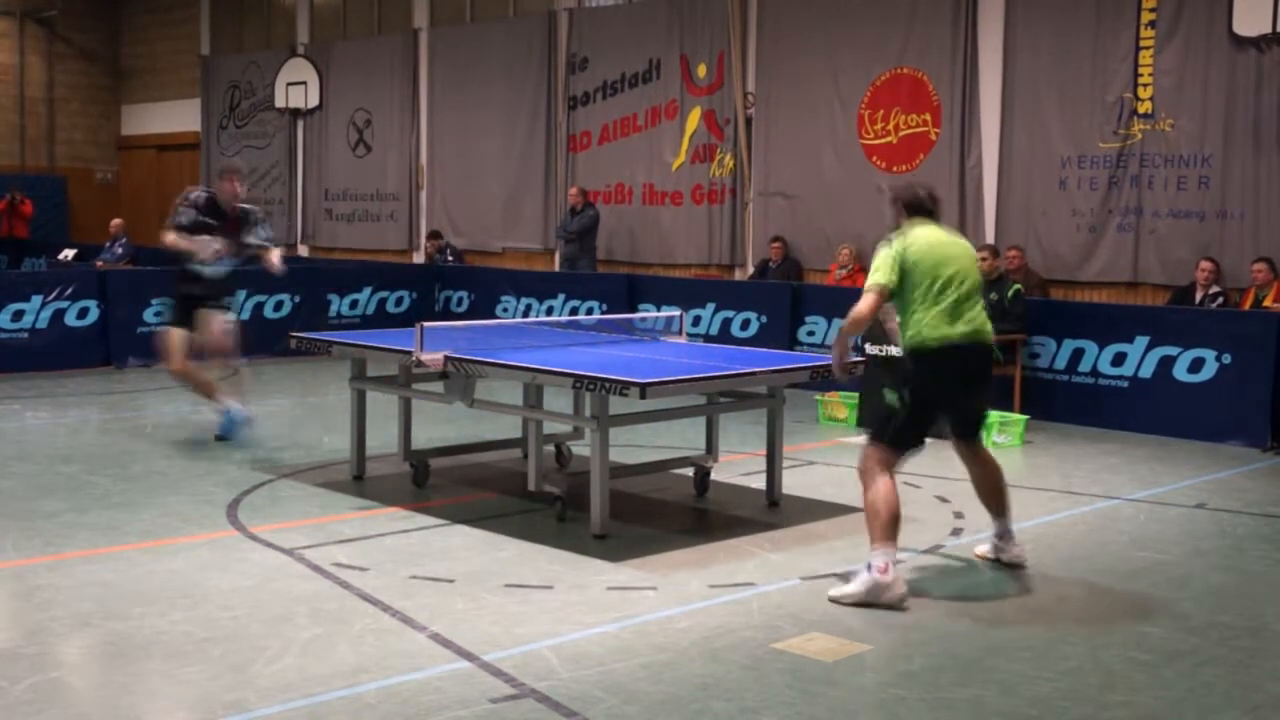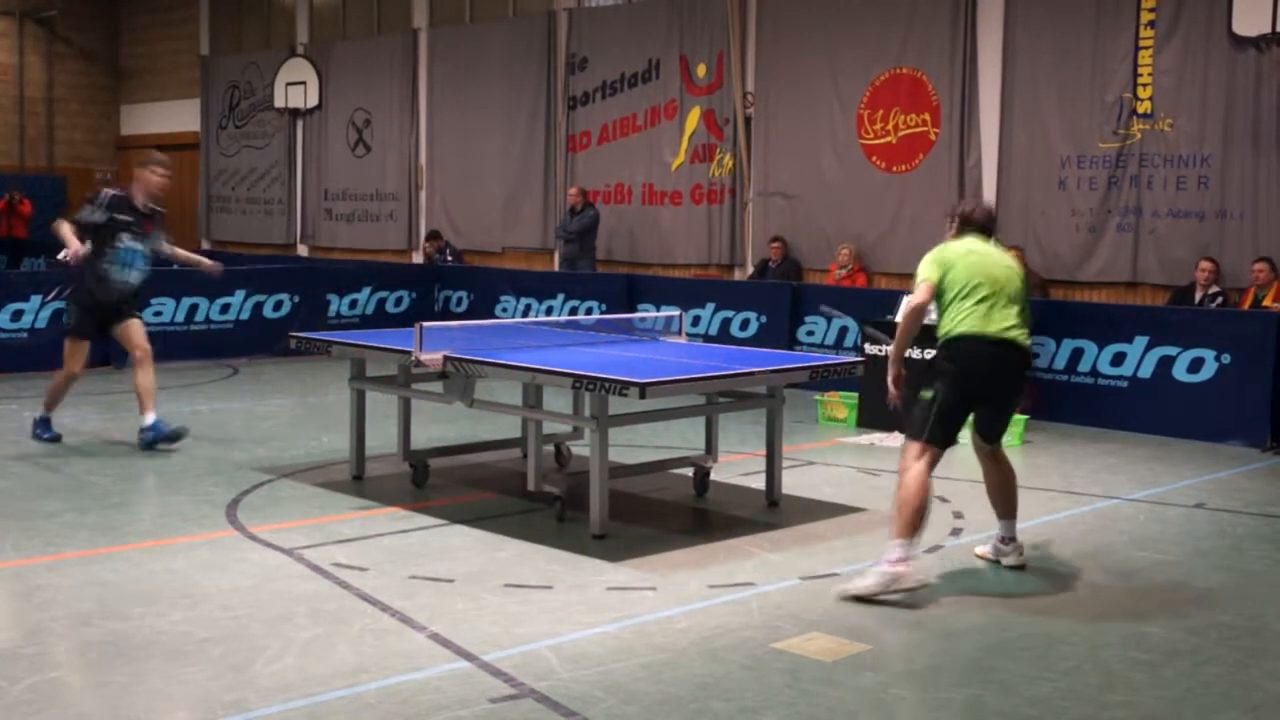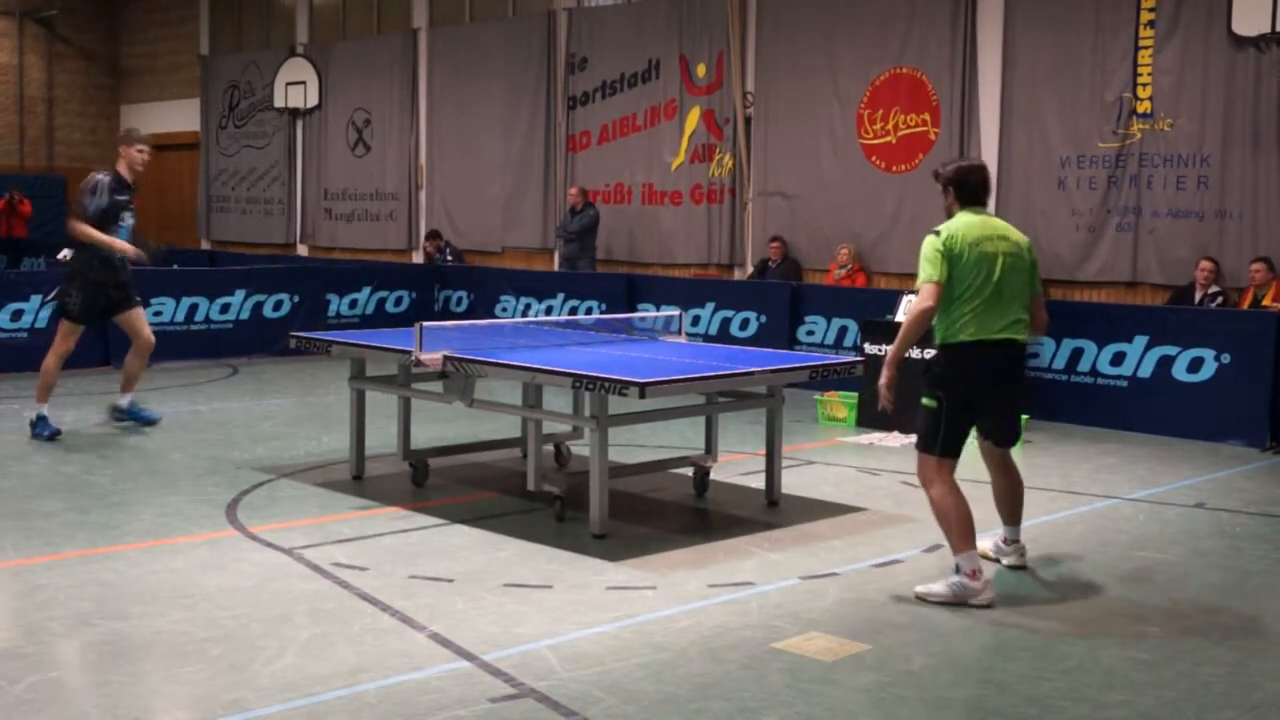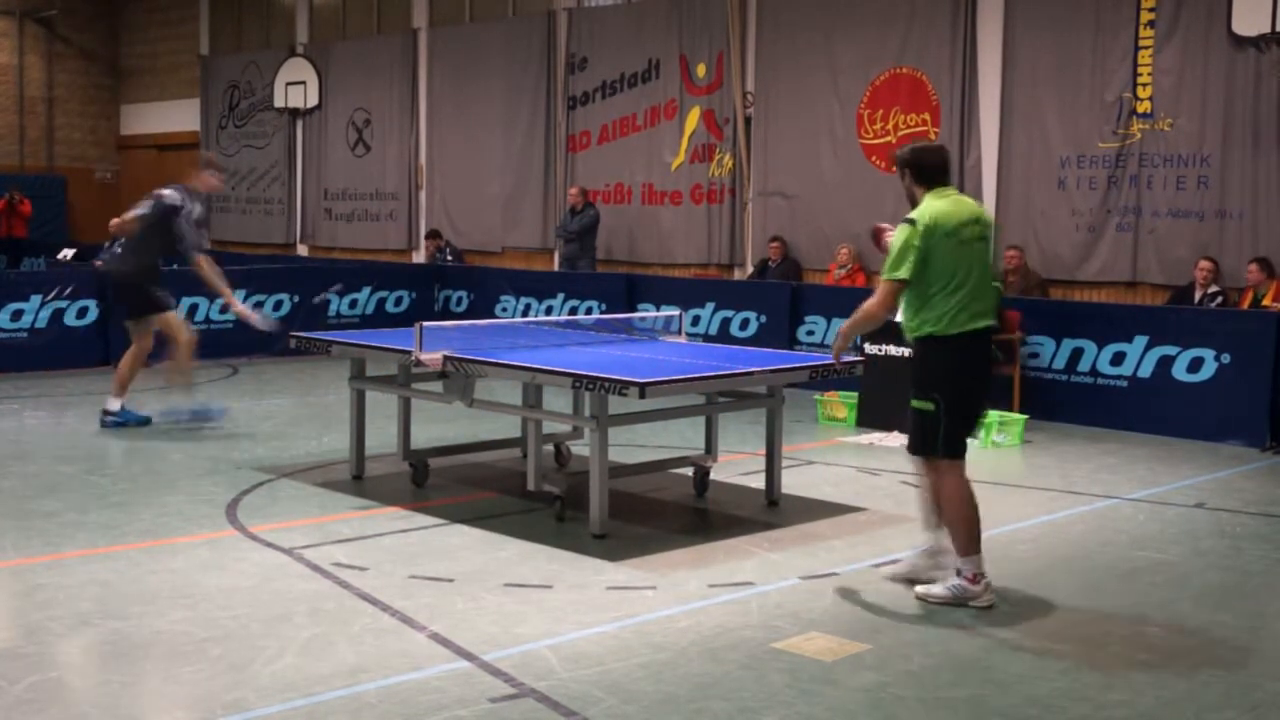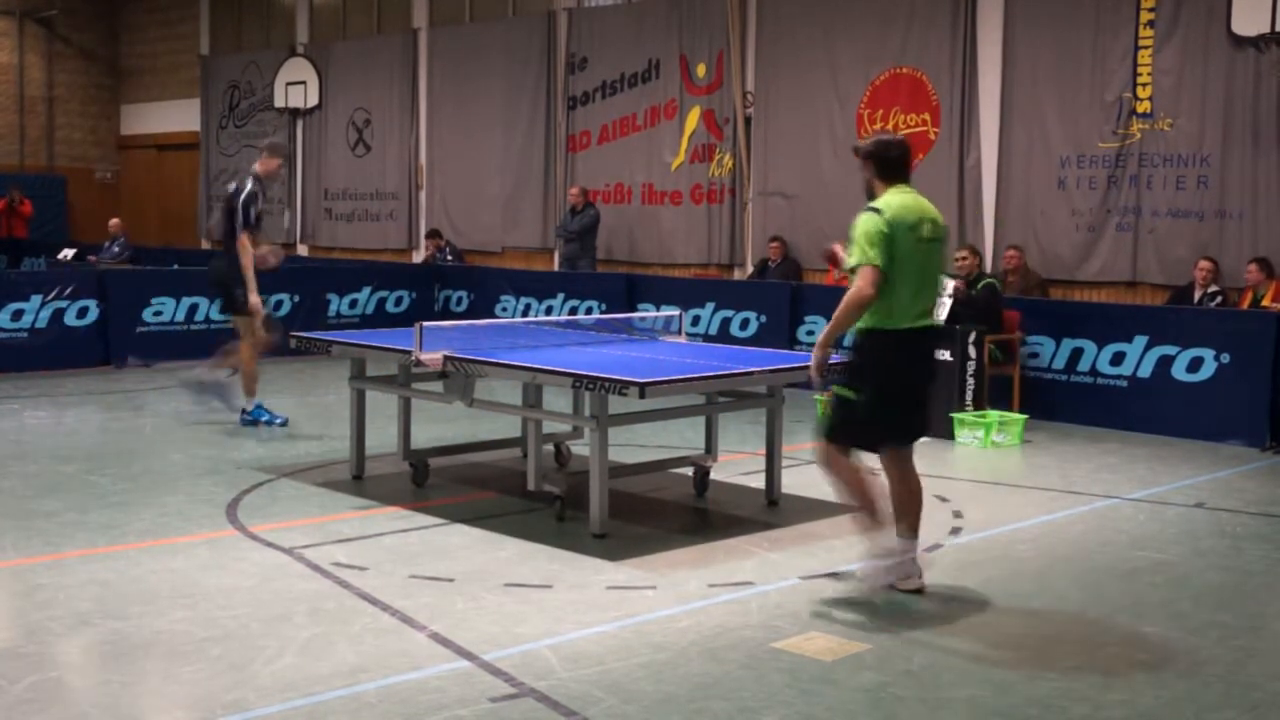
dt=0.4s
person 1, frame 1
left shoulder: (898, 246)
right shoulder: (962, 246)
left elbow: (864, 312)
left wrist: (841, 348)
left hip: (932, 359)
right hip: (976, 354)
left knee: (876, 463)
right knee: (970, 448)
left ankle: (882, 572)
right ankle: (1006, 541)
person 1, frame 2
left shoulder: (944, 253)
right shoulder: (1011, 264)
left elbow: (919, 302)
left wrist: (895, 361)
right wrist: (1013, 382)
left hip: (965, 352)
right hip: (1013, 357)
left knee: (917, 457)
right knee: (989, 446)
left ankle: (897, 562)
right ankle: (1008, 542)
person 1, frame 3
left shoulder: (943, 236)
right shoulder: (1018, 240)
left elbow: (926, 306)
right elbow: (1039, 318)
left wrist: (890, 362)
left hip: (962, 357)
right hip: (1010, 357)
left knee: (934, 470)
right knee: (997, 452)
left ankle: (970, 575)
right ankle: (1011, 543)
person 1, frame 4
left shoulder: (917, 223)
right shoulder: (978, 214)
left elbow: (883, 305)
left wrist: (844, 333)
left hip: (942, 350)
right hip: (977, 344)
left knee: (944, 466)
right knee: (942, 457)
left ankle: (972, 578)
right ankle: (934, 555)
person 1, frame 5
left shoulder: (877, 215)
right shoulder: (931, 215)
left elbow: (866, 291)
left wrist: (825, 340)
right wrist: (854, 261)
left hip: (884, 345)
right hip: (920, 343)
left knee: (834, 450)
right knee: (897, 455)
left ankle: (890, 551)
right ankle: (903, 562)
person 2, frame 1
left shoulder: (249, 216)
right shoulder: (196, 200)
left elbow: (267, 249)
right elbow: (169, 239)
left wrist: (273, 259)
right wrist: (196, 246)
left hip: (214, 294)
right hip: (185, 293)
left knee: (212, 343)
right knee: (178, 367)
left ankle: (232, 406)
right ankle: (229, 406)
person 2, frame 2
left shoulder: (154, 216)
right shoulder: (110, 199)
left elbow: (160, 248)
right elbow: (64, 224)
left wrist: (200, 261)
right wrist: (73, 242)
left hip: (122, 300)
right hip: (87, 295)
left knee: (142, 352)
right knee: (72, 370)
left ankle: (150, 425)
right ankle: (43, 419)
person 2, frame 3
left shoulder: (127, 189)
right shoulder: (102, 183)
right elbow: (79, 227)
right wrist: (115, 244)
left hip: (117, 279)
right hip: (87, 277)
left knee: (145, 341)
right knee: (63, 348)
left ankle: (123, 404)
right ankle: (40, 416)
person 2, frame 4
left shoulder: (165, 194)
right shoulder: (191, 208)
left elbow: (125, 221)
right elbow: (200, 261)
right wrist: (232, 302)
left hip: (121, 274)
right hip: (137, 278)
left knee: (143, 345)
right knee: (185, 338)
left ankle: (113, 410)
right ankle: (185, 406)
person 2, frame 5
left shoulder: (244, 187)
right shoulder: (250, 191)
left elbow: (221, 230)
right elbow: (243, 242)
left wrist: (261, 253)
right wrist: (252, 291)
left hip: (229, 271)
right hip: (233, 274)
left knee: (269, 336)
right knee: (254, 339)
left ankle: (211, 375)
right ankle: (251, 408)
